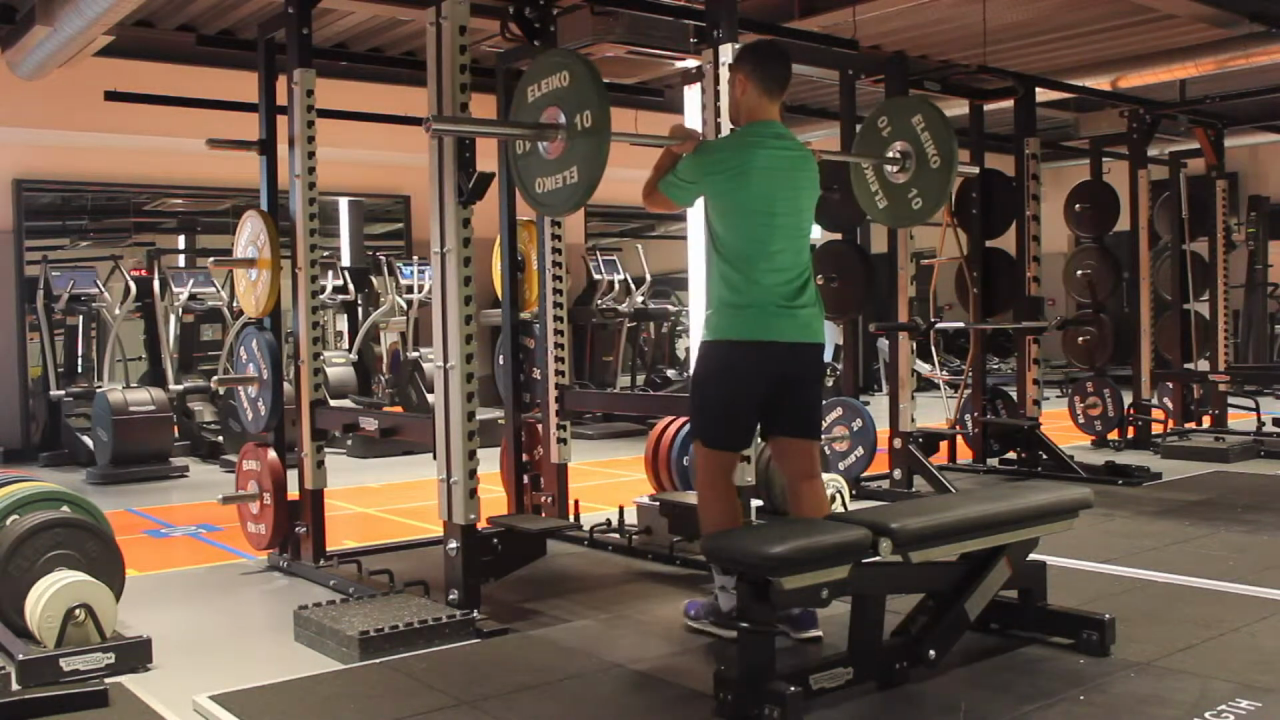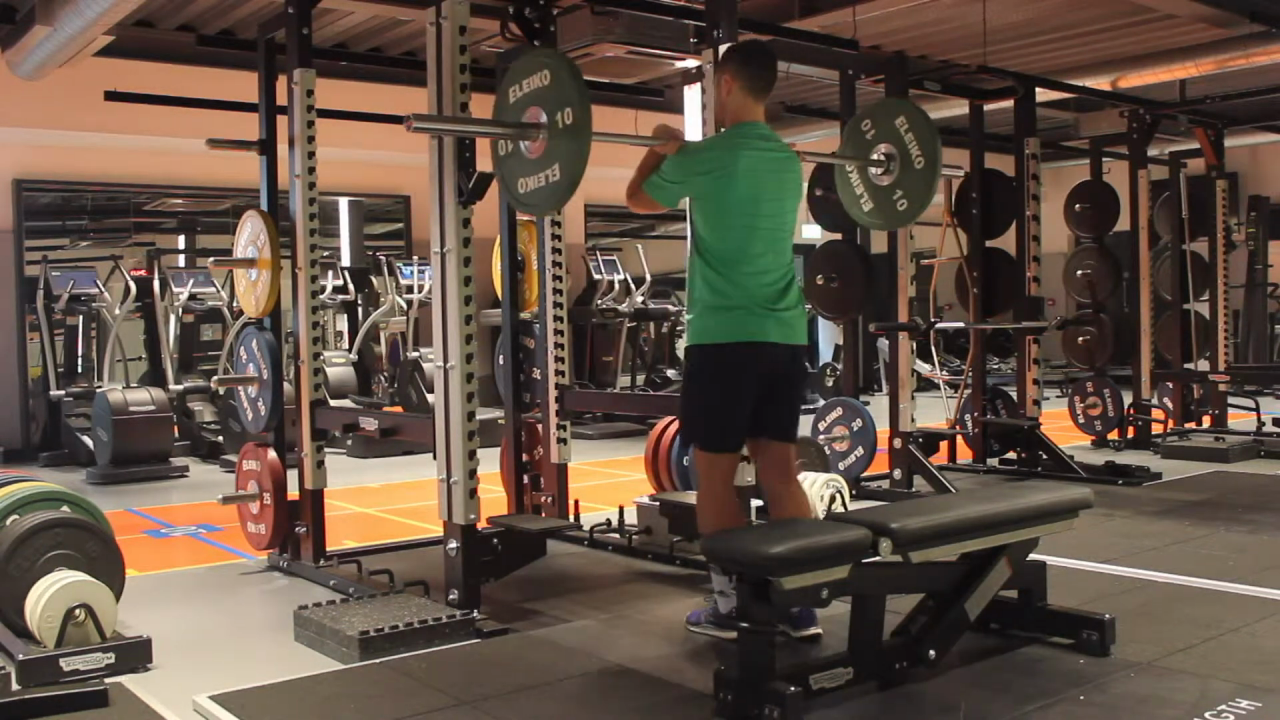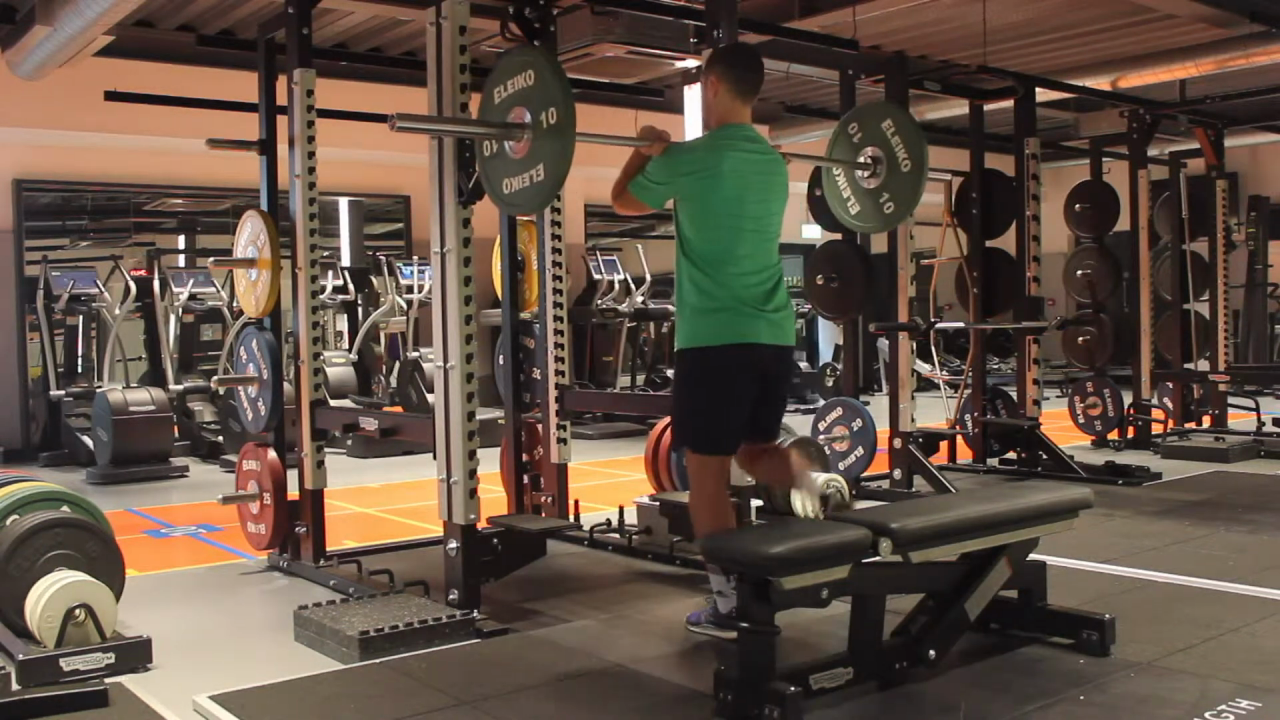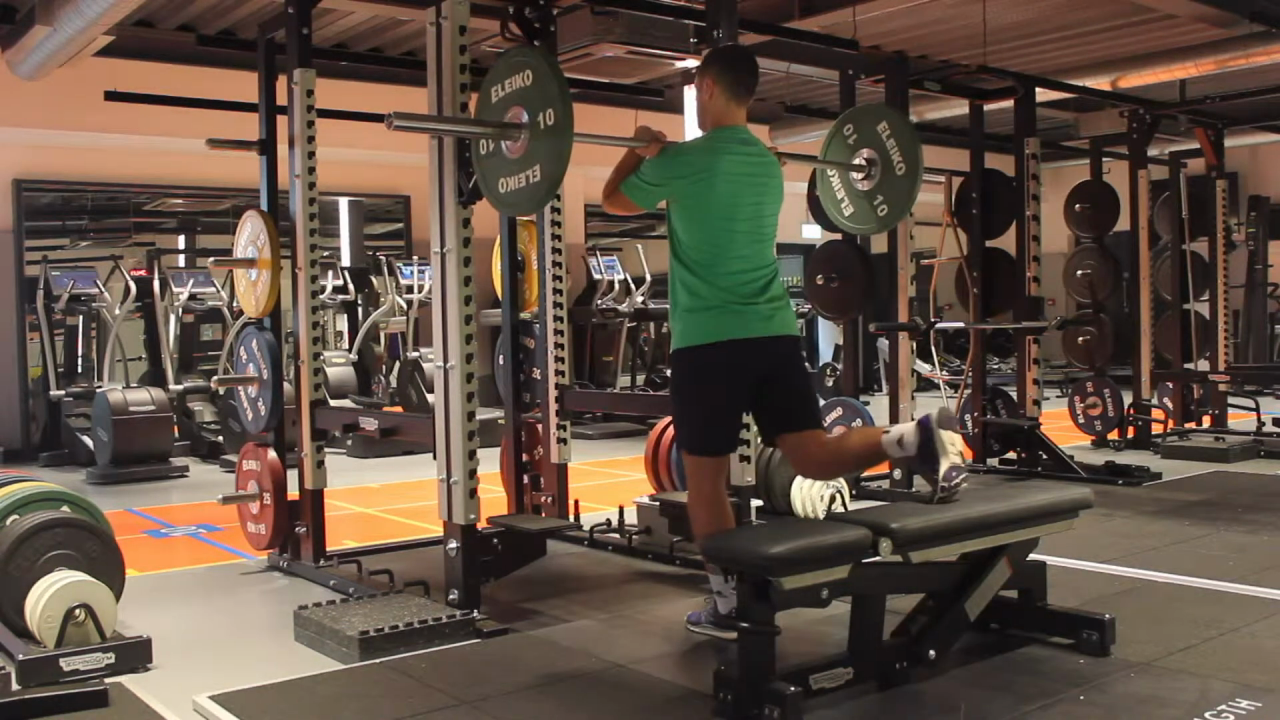
dt=0.3s
person 1, frame 1
left shoulder: (719, 155)
right shoulder: (806, 160)
left elbow: (654, 198)
left wrist: (677, 149)
left hip: (740, 335)
right hip: (801, 336)
left knee: (713, 467)
right knee: (802, 469)
left ankle: (728, 602)
right ankle: (805, 606)
person 1, frame 2
left shoulder: (703, 157)
right shoulder: (789, 161)
left elbow: (638, 199)
left wrist: (661, 150)
left hip: (724, 337)
right hip: (785, 336)
left knee: (715, 473)
right knee: (780, 470)
left ankle: (729, 606)
right ankle: (800, 604)
person 1, frame 3
left shoulder: (692, 159)
right shoulder: (776, 162)
left elbow: (625, 199)
left wrist: (648, 152)
left hip: (712, 339)
right hip: (773, 335)
left knee: (706, 471)
right knee: (758, 453)
left ankle: (727, 607)
right ankle: (806, 475)
person 1, frame 4
left shoulder: (681, 160)
right shoulder: (768, 163)
left elbow: (614, 201)
left wrist: (638, 151)
left hip: (708, 340)
right hip: (773, 332)
left knee: (706, 477)
right knee: (814, 454)
left ankle: (727, 607)
right ankle: (919, 438)
